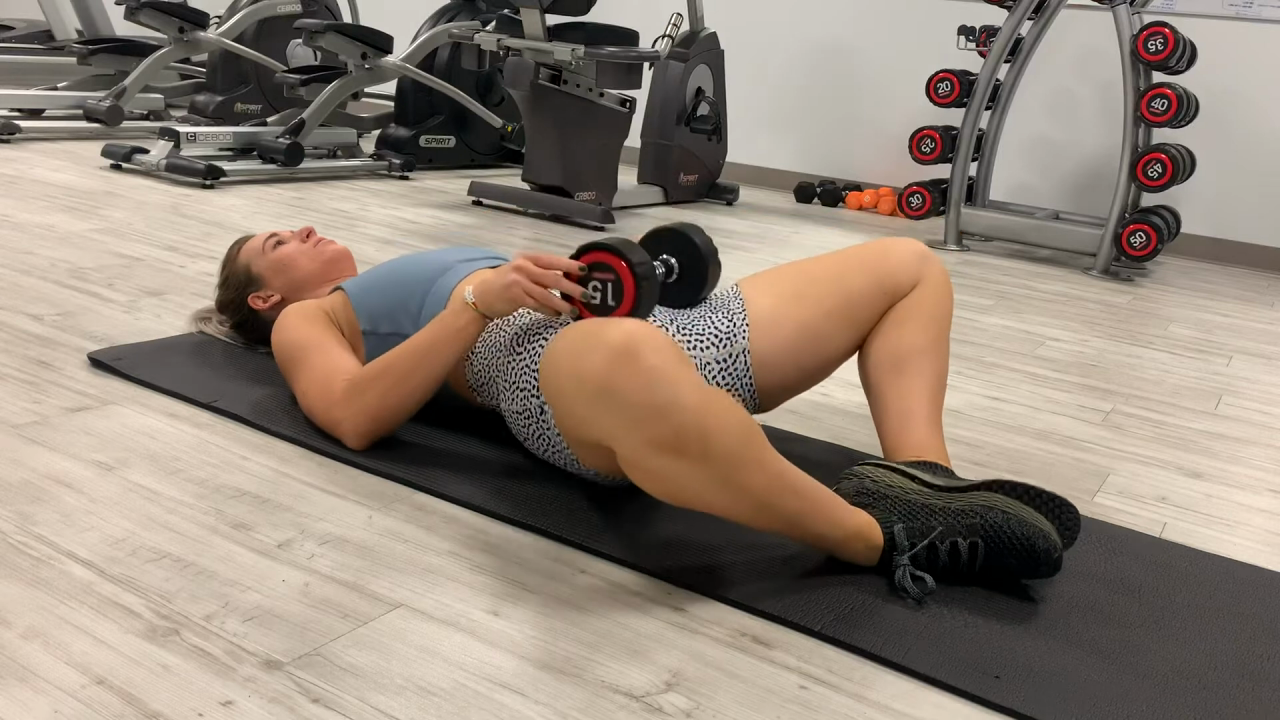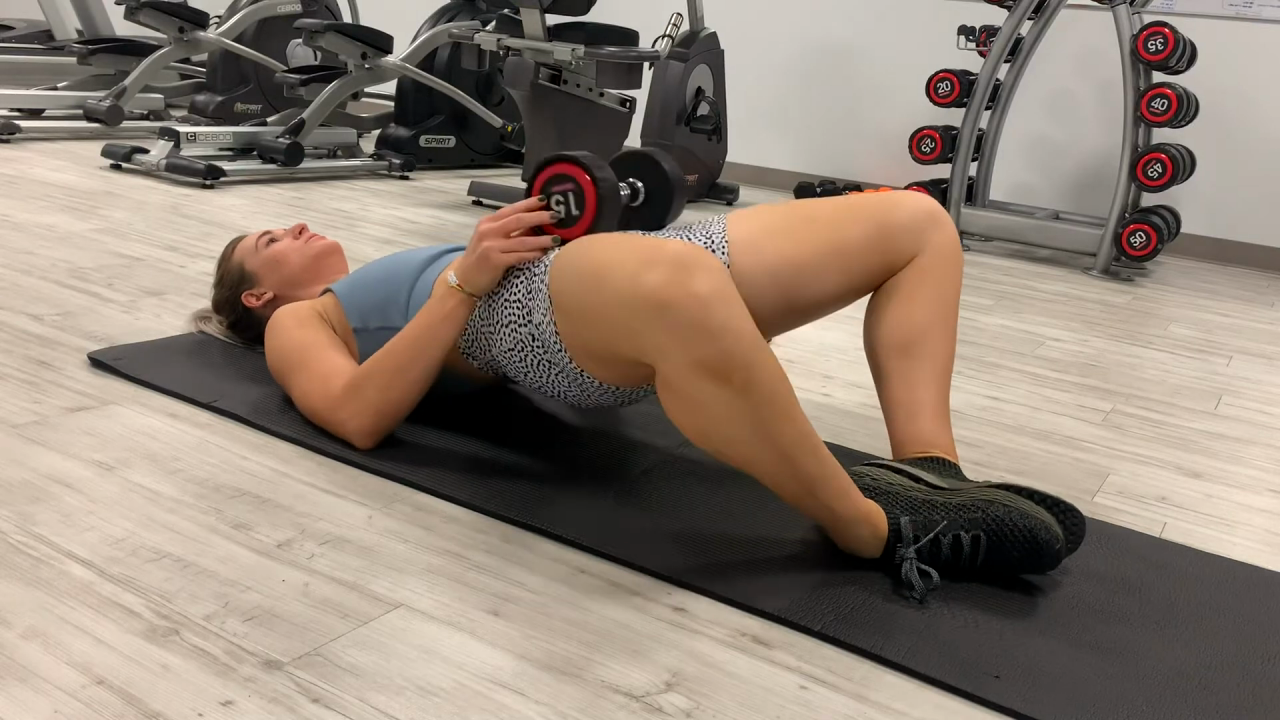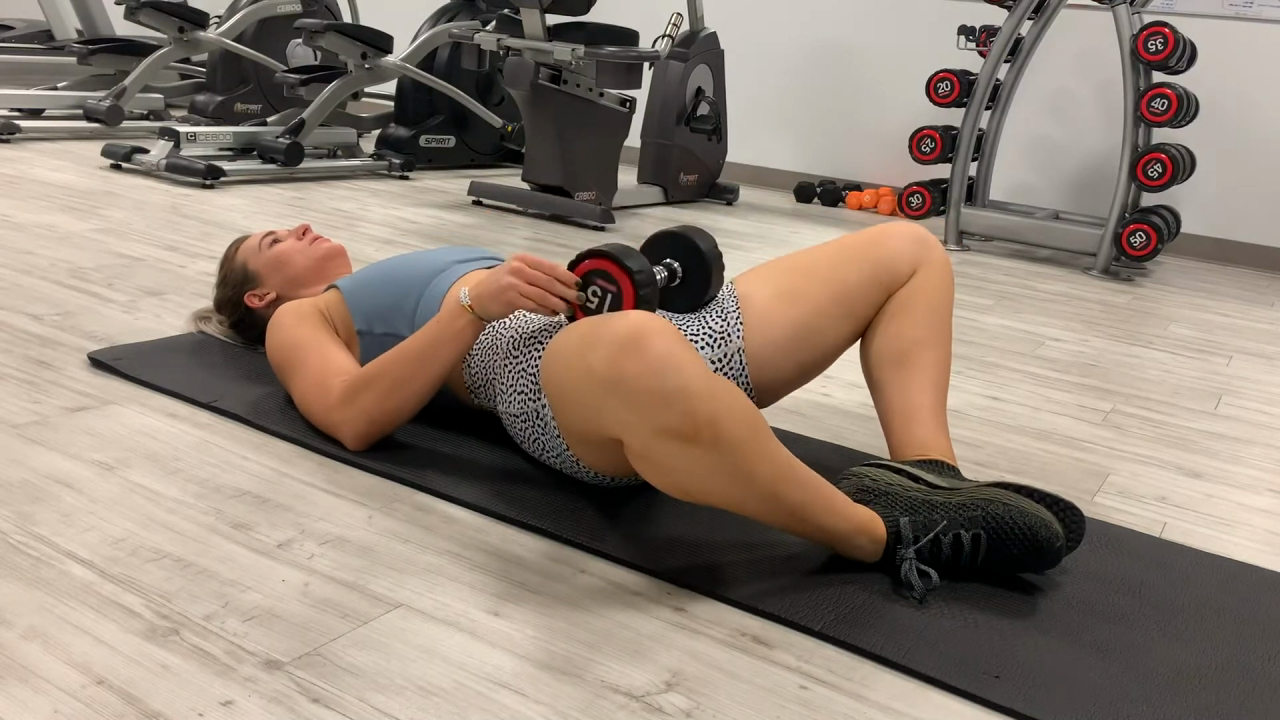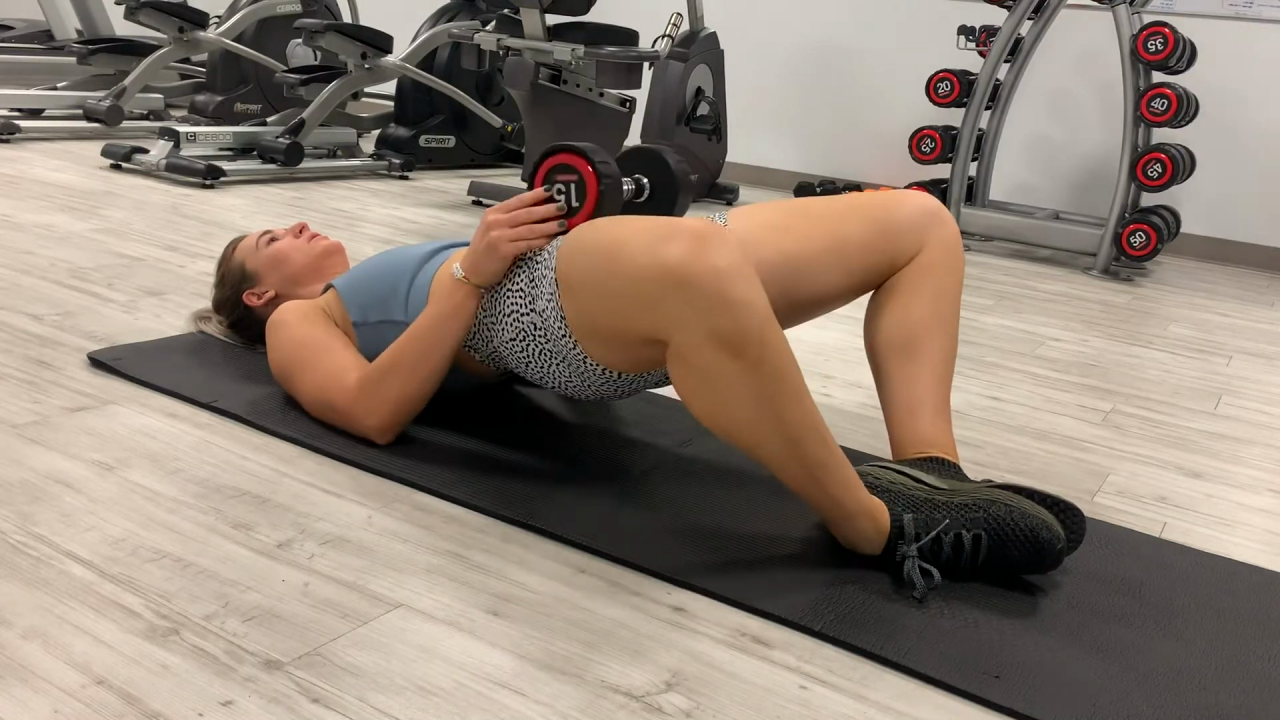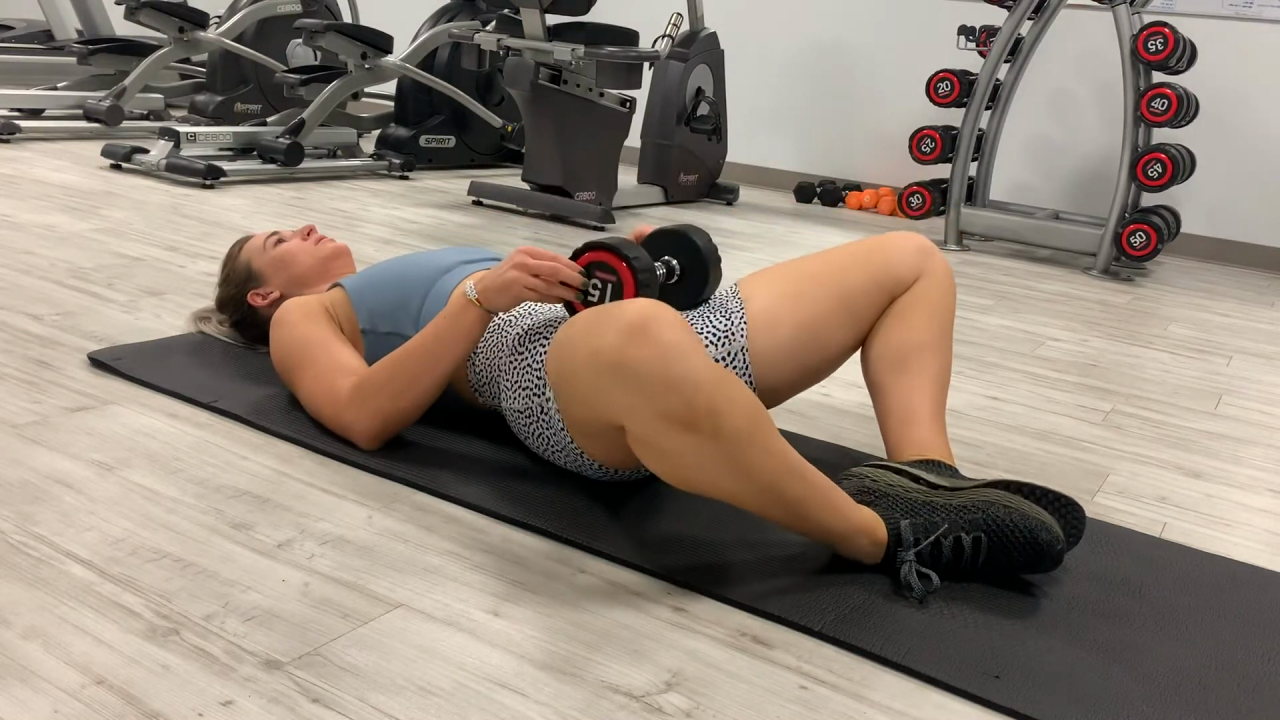
dt=1s
person 1, frame 1
left shoulder: (397, 290)
right shoulder: (306, 324)
right elbow: (357, 417)
right wrist: (479, 300)
left hip: (657, 324)
right hip: (542, 356)
left knee: (908, 263)
right knee: (630, 365)
left ankle: (913, 476)
right ankle: (880, 536)
person 1, frame 2
left shoulder: (389, 280)
right shoulder: (297, 325)
right elbow: (361, 416)
left wrist: (610, 220)
right wrist: (467, 279)
left hip: (630, 269)
right hip: (532, 303)
left knee: (914, 222)
right knee: (675, 284)
left ankle: (926, 473)
right ankle: (882, 530)
person 1, frame 3
left shoulder: (400, 283)
right shoulder: (300, 322)
right elbow: (356, 418)
right wrist: (476, 301)
left hip: (653, 323)
right hip: (537, 359)
left knee: (907, 249)
right knee: (637, 357)
left ankle: (923, 477)
right ankle: (883, 534)
person 1, frame 4
left shoulder: (384, 282)
right shoulder: (297, 326)
right elbow: (377, 412)
left wrist: (617, 219)
right wrist: (473, 269)
left hip: (628, 299)
right hip: (535, 297)
left knee: (916, 221)
right knee: (697, 260)
left ankle: (925, 472)
right ankle: (880, 527)
person 1, frame 5
left shoulder: (402, 284)
right shoulder: (303, 321)
right elbow: (368, 416)
right wrist: (481, 295)
left hip: (670, 326)
right hip: (543, 362)
left knee: (910, 258)
right knee: (642, 340)
left ankle: (919, 476)
right ankle: (883, 535)
